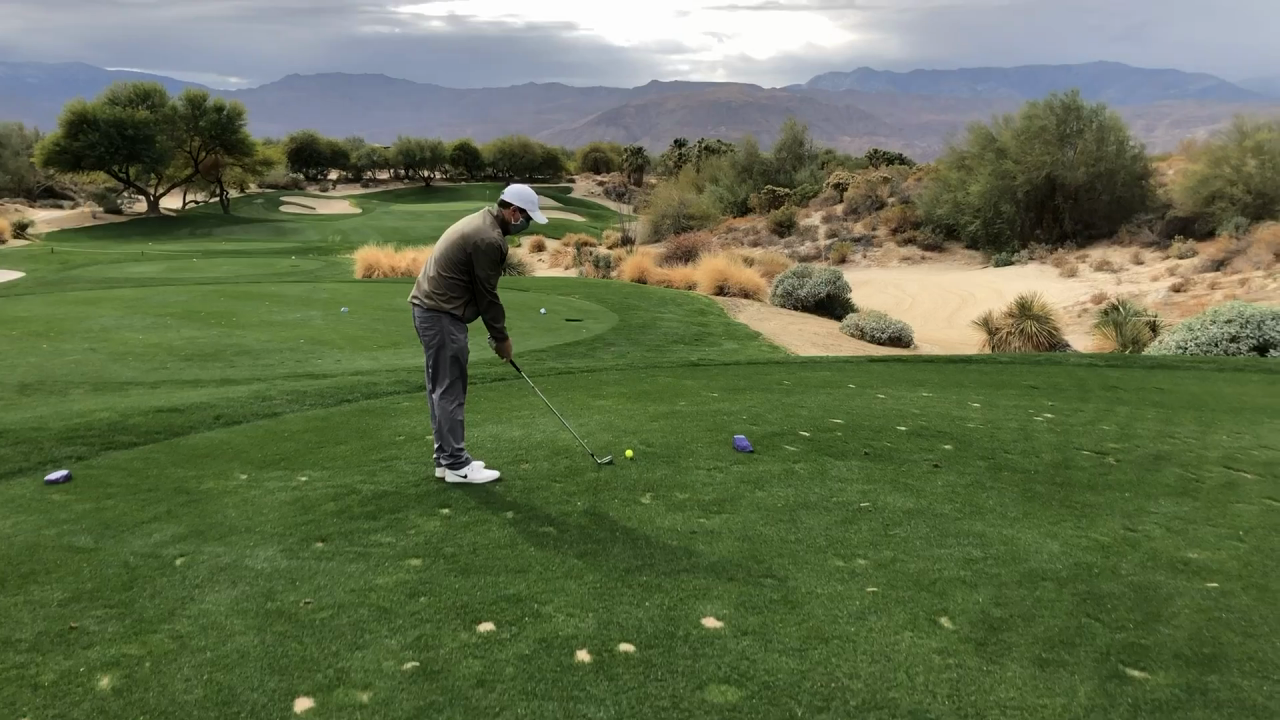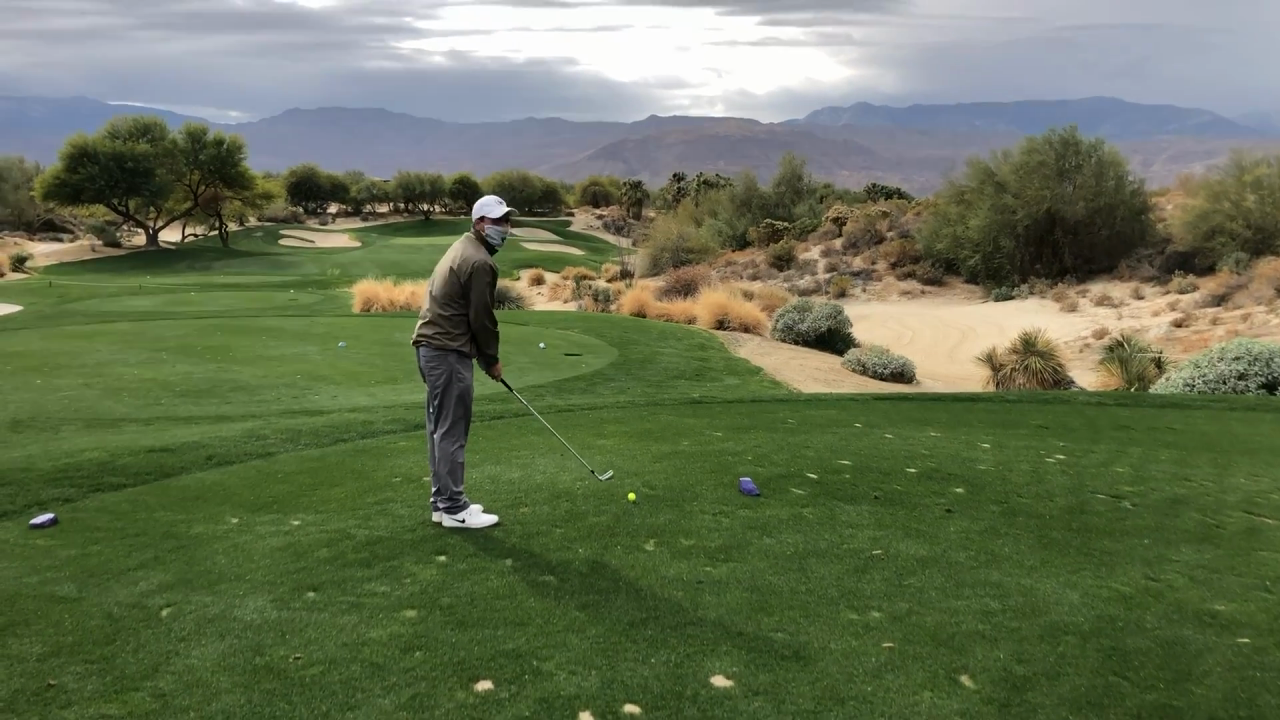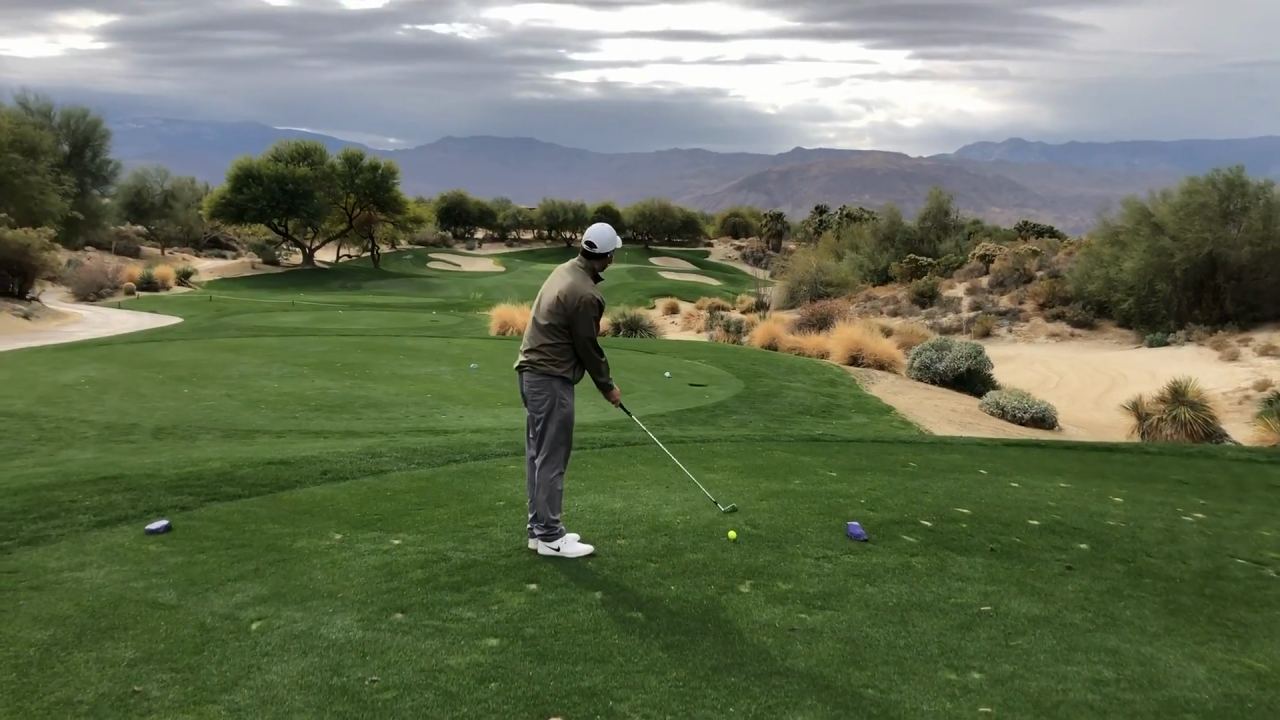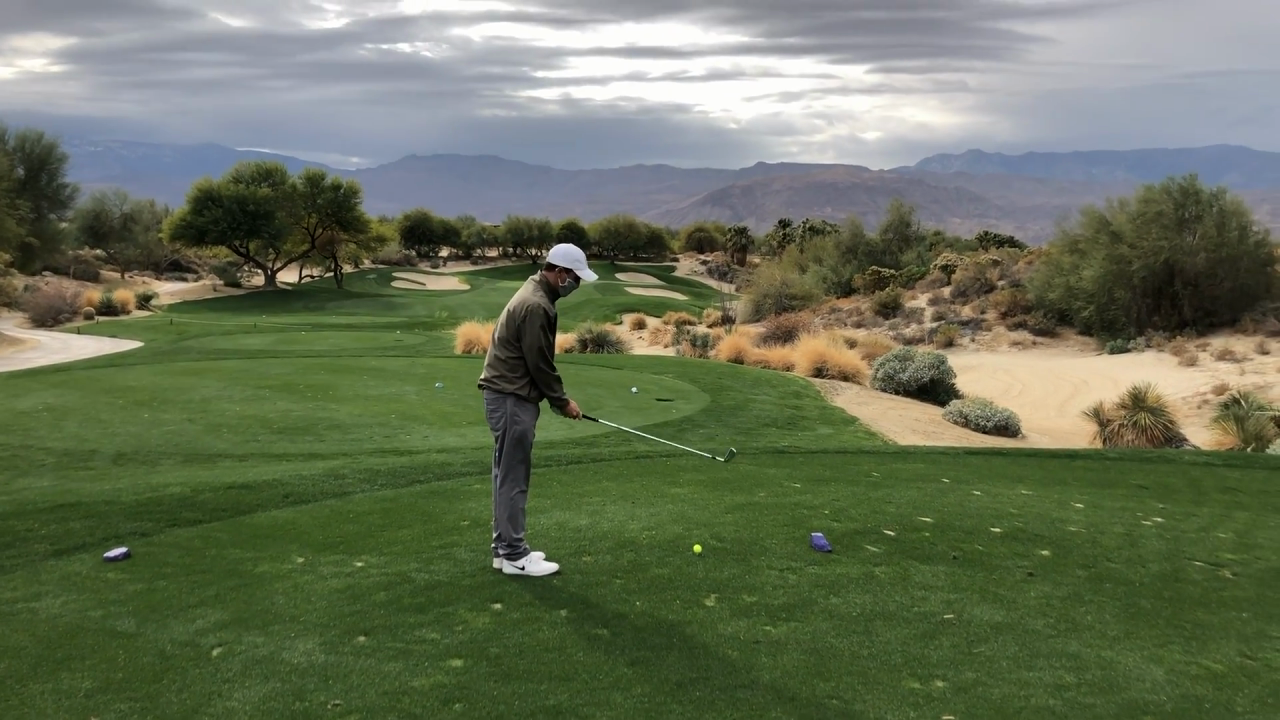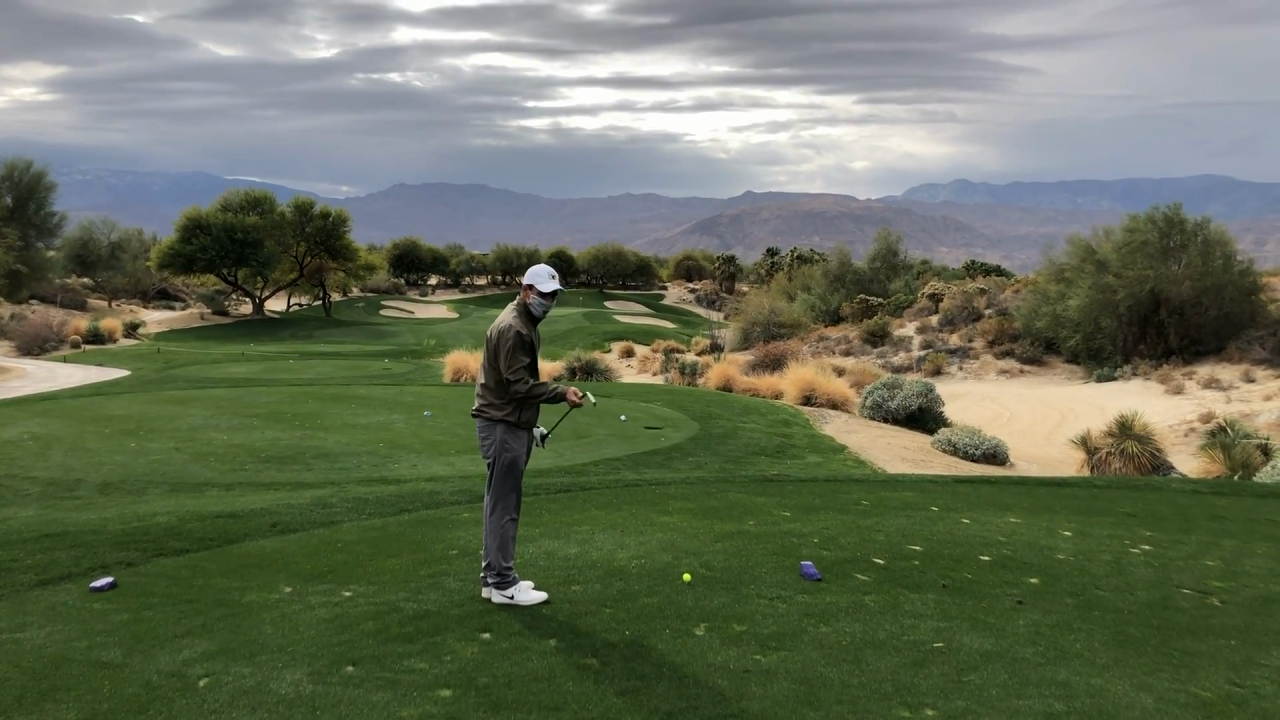
dt=1s
person 1, frame 1
left shoulder: (481, 221)
right shoulder: (489, 239)
right elbow: (486, 294)
left wrist: (497, 332)
right wrist: (501, 338)
left hip: (431, 308)
right hip: (442, 315)
left knee: (442, 388)
right knee: (450, 390)
left ankle: (446, 457)
right ankle: (456, 465)
person 1, frame 2
left shoulder: (462, 248)
right shoulder: (480, 263)
right elbow: (481, 318)
left wrist: (484, 357)
right wrist: (491, 360)
left hip: (432, 346)
right hip: (448, 353)
left knee: (441, 428)
right knee: (452, 431)
left ankle: (444, 500)
right ankle: (453, 509)
person 1, frame 3
left shoulder: (564, 272)
right shoulder: (587, 295)
right elbow: (588, 347)
right wrist: (607, 386)
left hip: (533, 373)
right hip: (551, 380)
left knee: (540, 455)
right knee: (552, 459)
left ankle: (540, 527)
right ankle: (549, 536)
person 1, frame 4
left shoulder: (535, 293)
right shoulder: (536, 305)
right elbow: (539, 363)
left wrist: (556, 398)
right wrist: (561, 401)
left hip: (509, 394)
right hip: (511, 398)
left knee: (508, 474)
right knee: (514, 476)
left ankle: (505, 546)
right ankle: (514, 555)
person 1, frame 5
left shoulder: (525, 324)
right shoulder: (511, 327)
right elbow: (518, 384)
left wrist: (531, 422)
right wrist: (562, 393)
left hip: (510, 423)
right hip: (502, 426)
left knee: (501, 502)
right knee: (504, 504)
left ankle: (494, 575)
right ankle: (503, 584)
